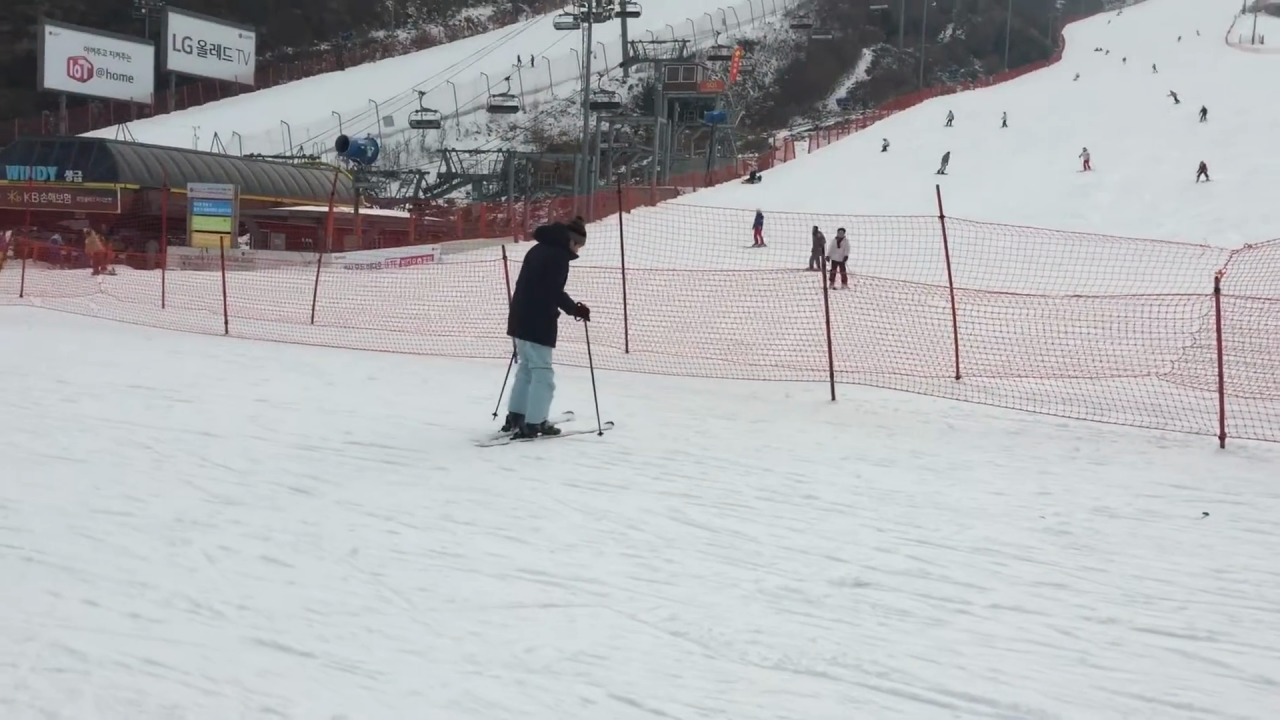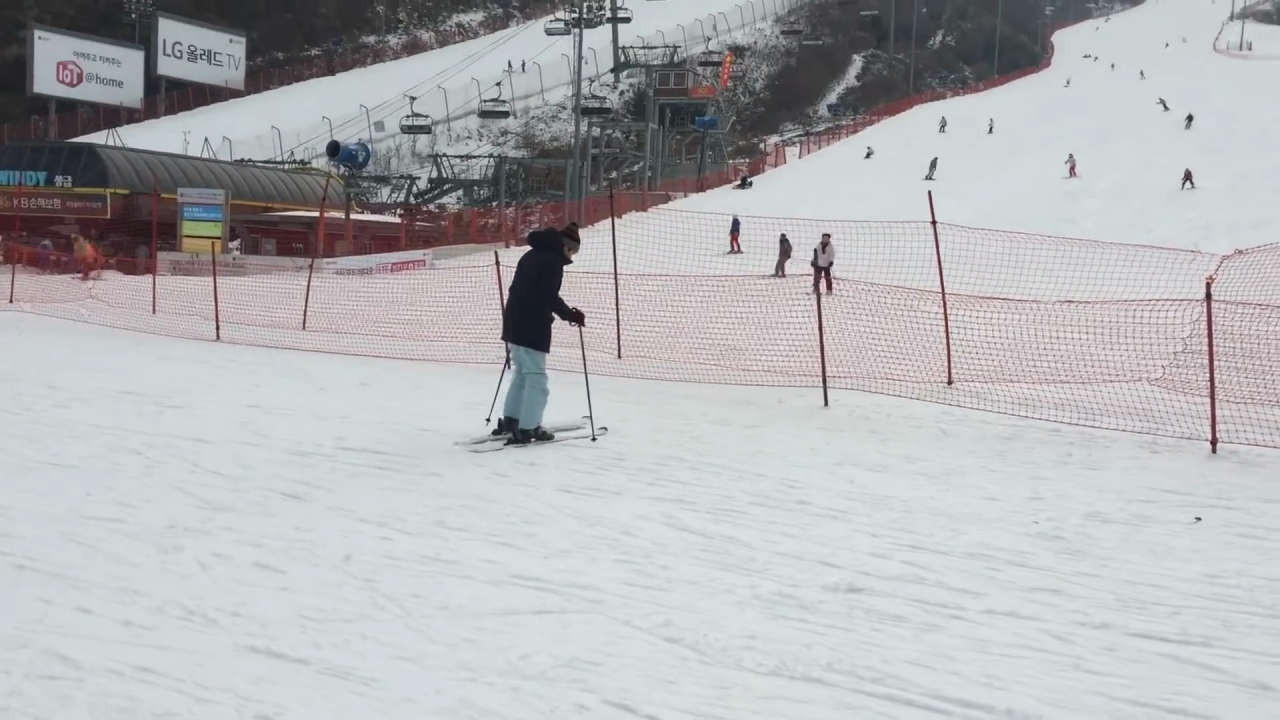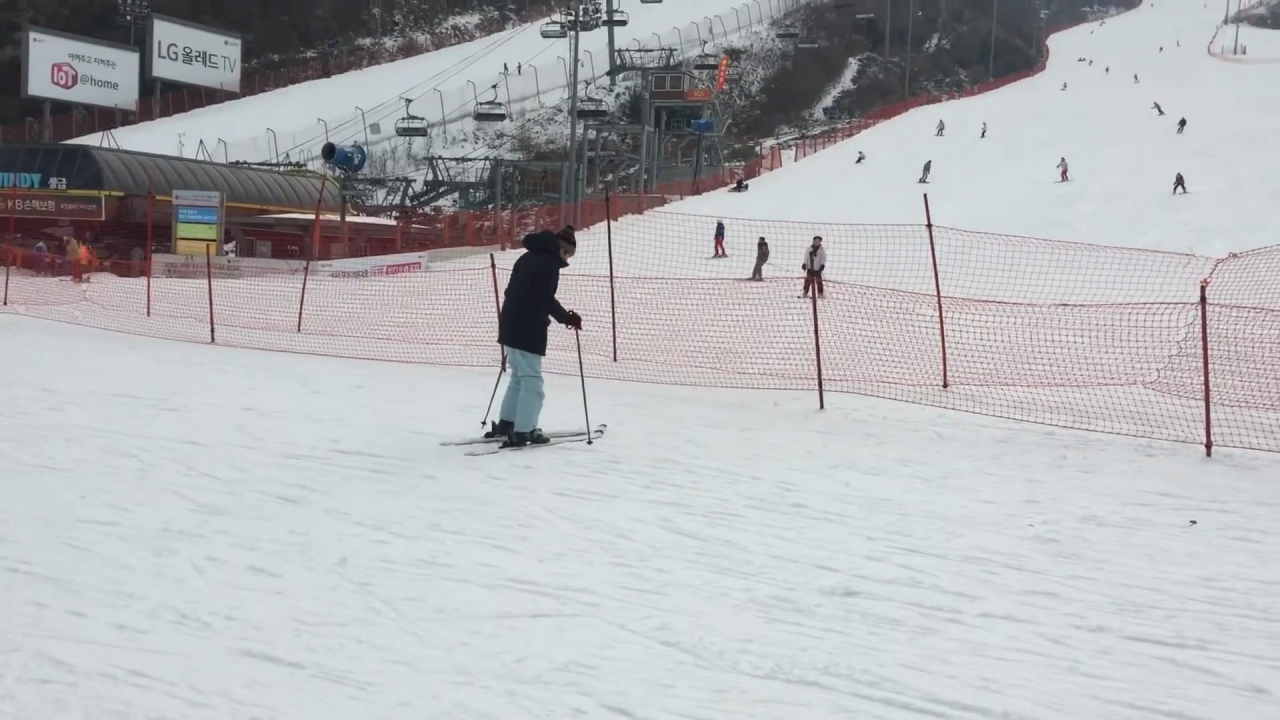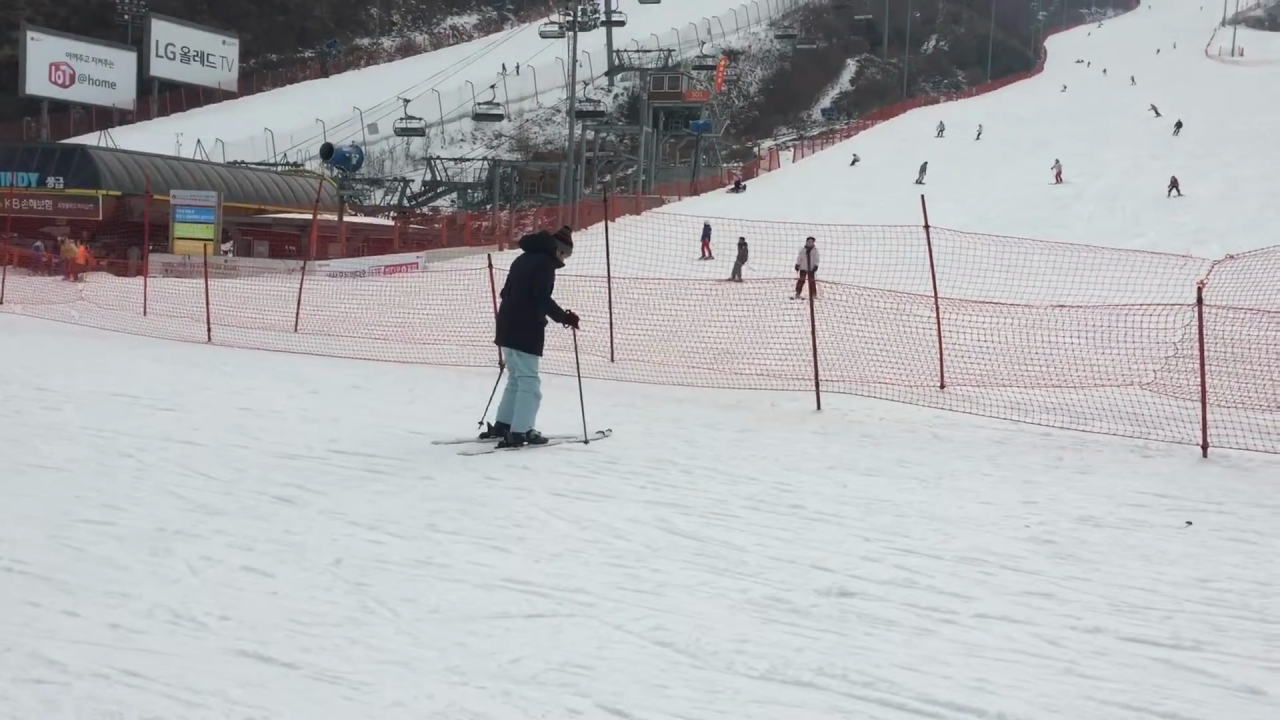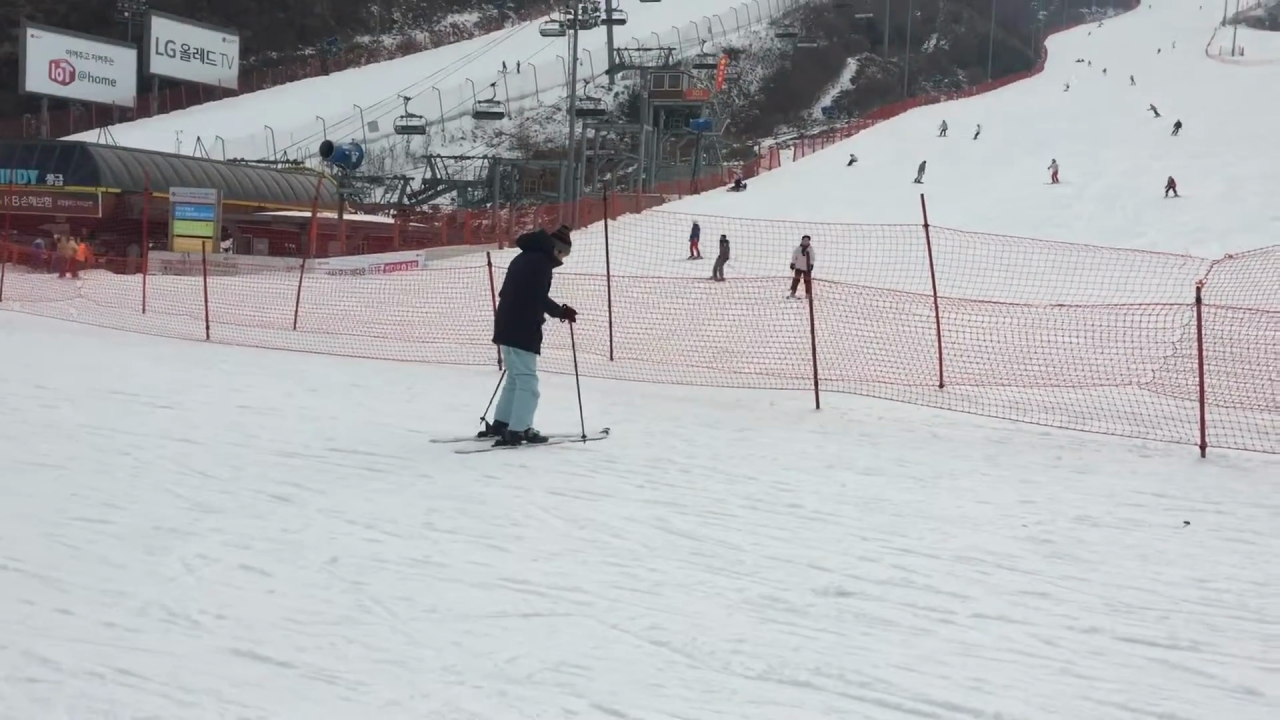
dt=0.1s
person 1, frame 1
left shoulder: (537, 249)
right shoulder: (559, 255)
right elbow: (555, 291)
right wrist: (575, 309)
left hip: (521, 317)
right hip: (539, 321)
left knee: (526, 368)
right knee: (542, 371)
left ankle: (516, 416)
right ankle: (534, 422)
person 1, frame 2
left shoulder: (532, 255)
right shoulder: (553, 260)
right elbow: (550, 296)
right wrist: (570, 314)
left hip: (515, 322)
right hip: (533, 326)
left knee: (521, 373)
right knee: (535, 377)
left ankle: (510, 420)
right ankle: (527, 428)
person 1, frame 3
left shoulder: (527, 258)
right shoulder: (549, 263)
left elbow: (511, 291)
right elbow: (546, 299)
right wrist: (566, 317)
left hip: (511, 325)
right hip: (529, 329)
left knee: (519, 377)
right knee: (531, 380)
left ankle: (506, 423)
right ankle: (523, 431)
person 1, frame 4
left shoulder: (524, 259)
right shoulder: (545, 263)
left elbow: (507, 292)
right elbow: (543, 299)
right wrist: (563, 316)
left hip: (508, 326)
right hip: (526, 330)
left knee: (516, 378)
right knee: (528, 381)
left ankle: (503, 424)
right ankle: (520, 432)
person 1, frame 5
left shoulder: (524, 257)
right shoulder: (541, 261)
right elbow: (538, 297)
right wrist: (560, 311)
left hip: (507, 325)
right hip: (522, 328)
left knee: (515, 377)
right knee: (527, 379)
left ankle: (501, 423)
right ankle: (518, 430)
